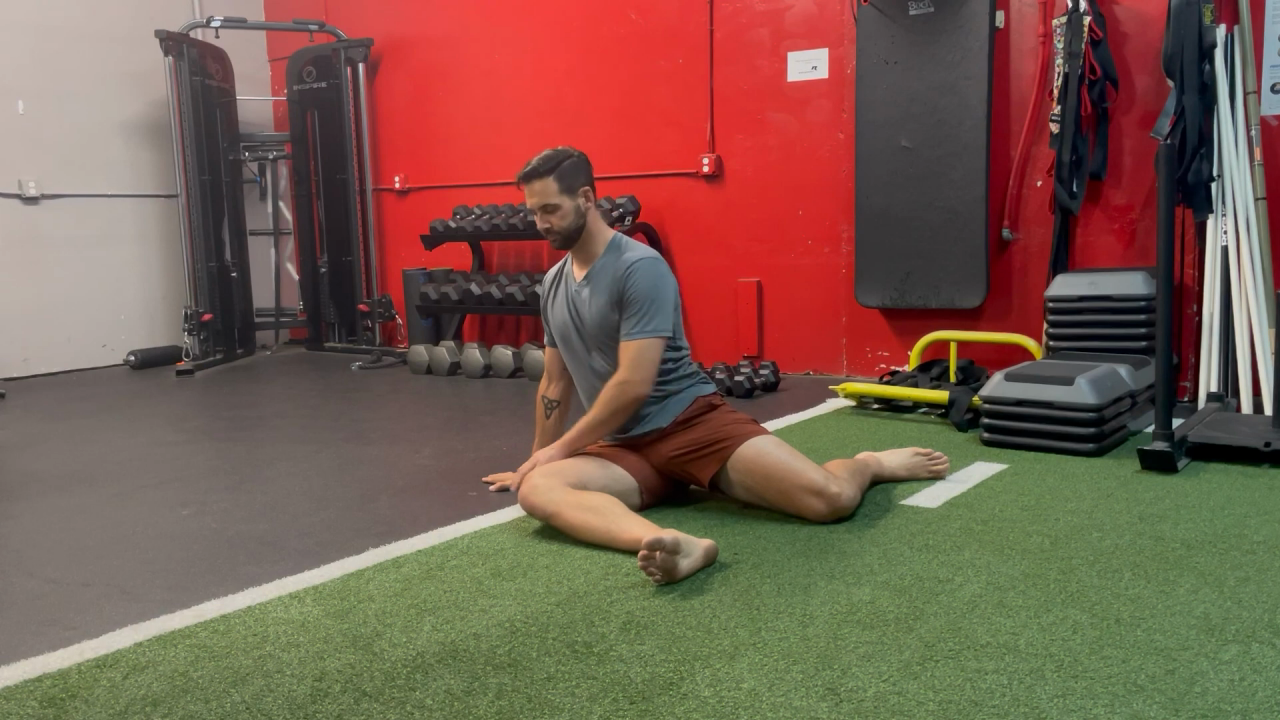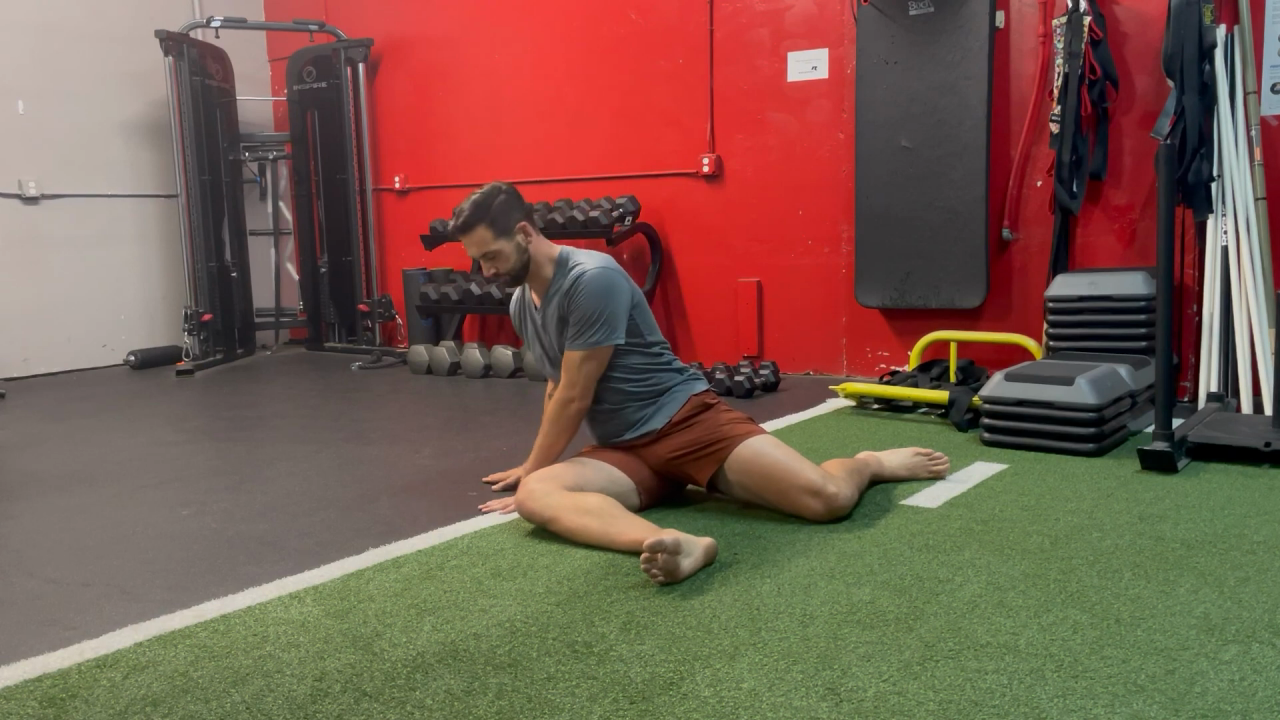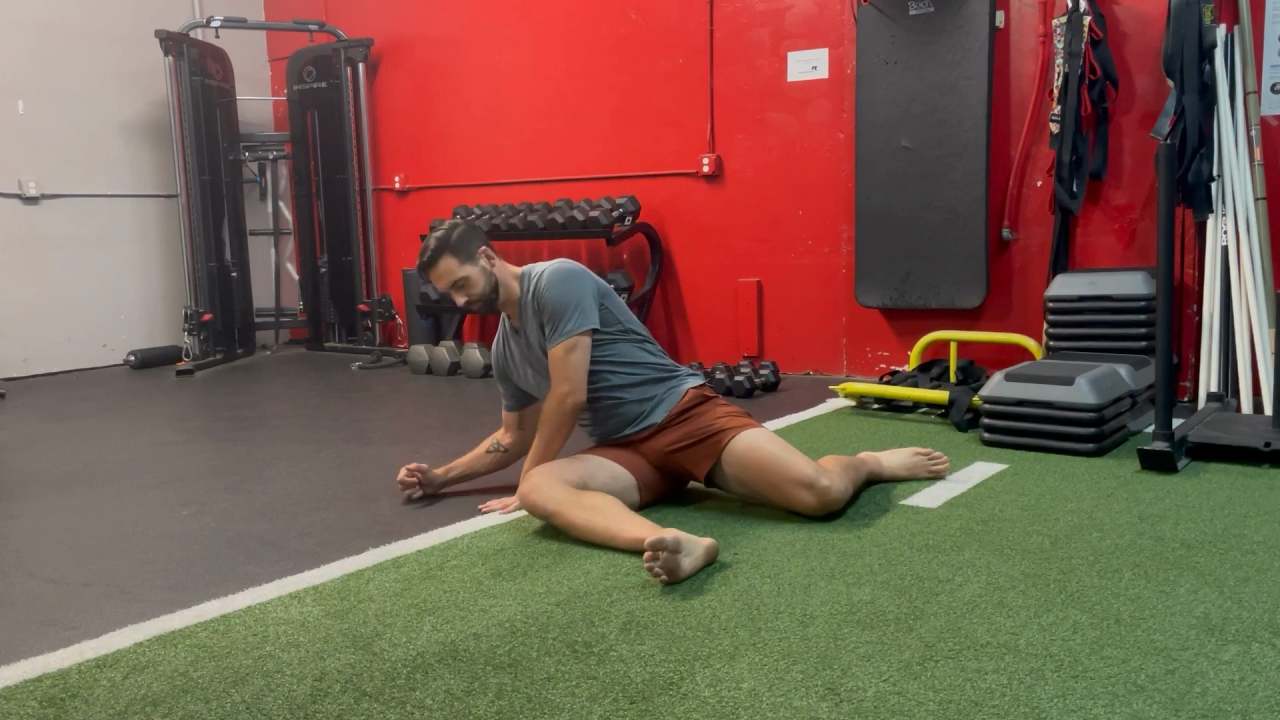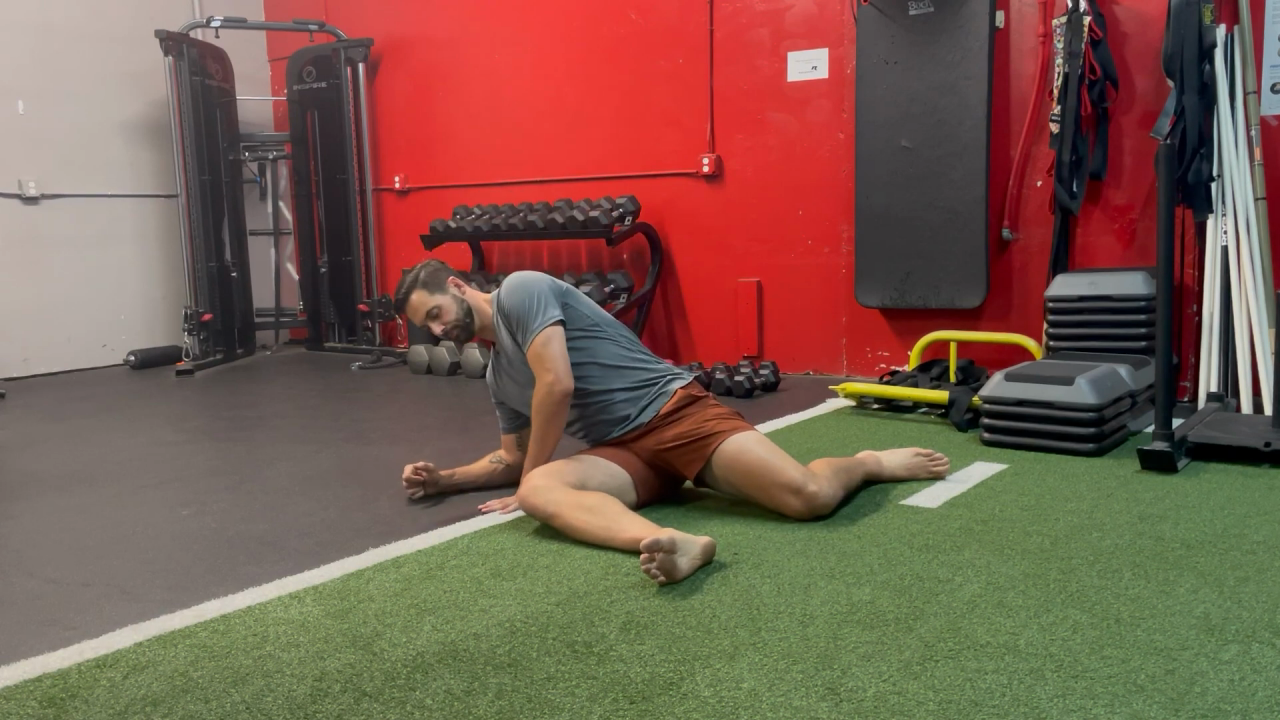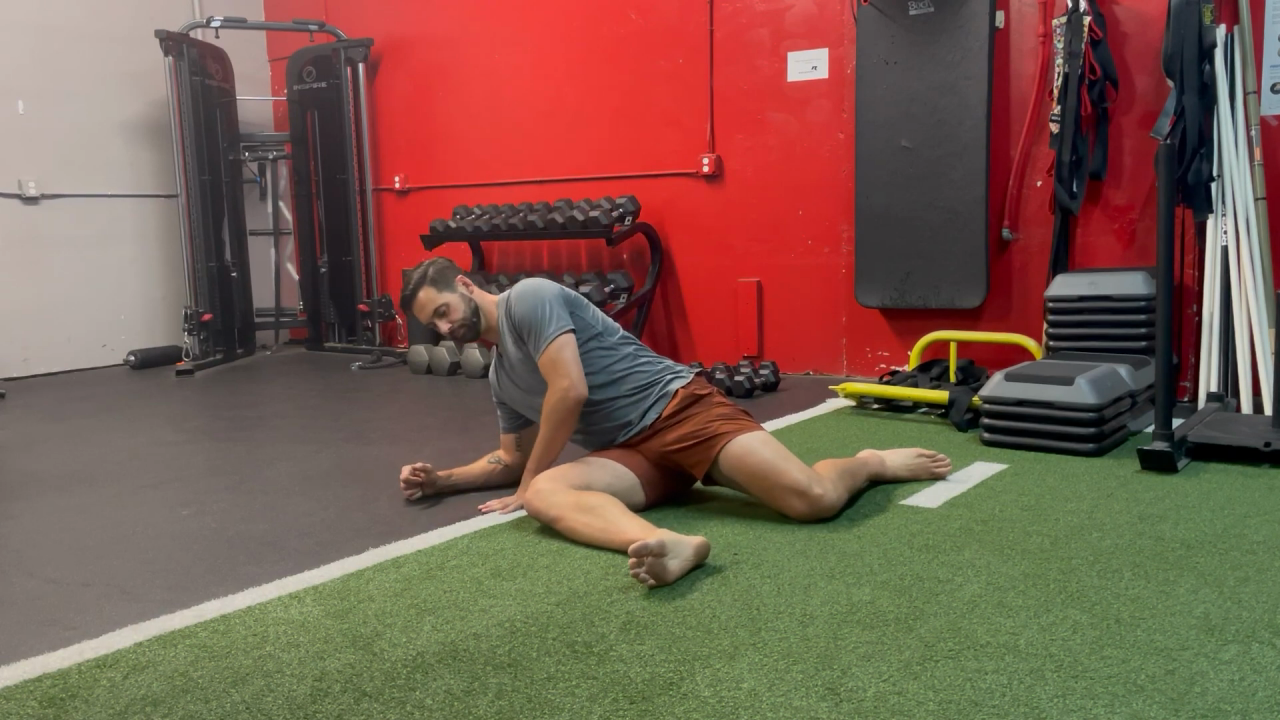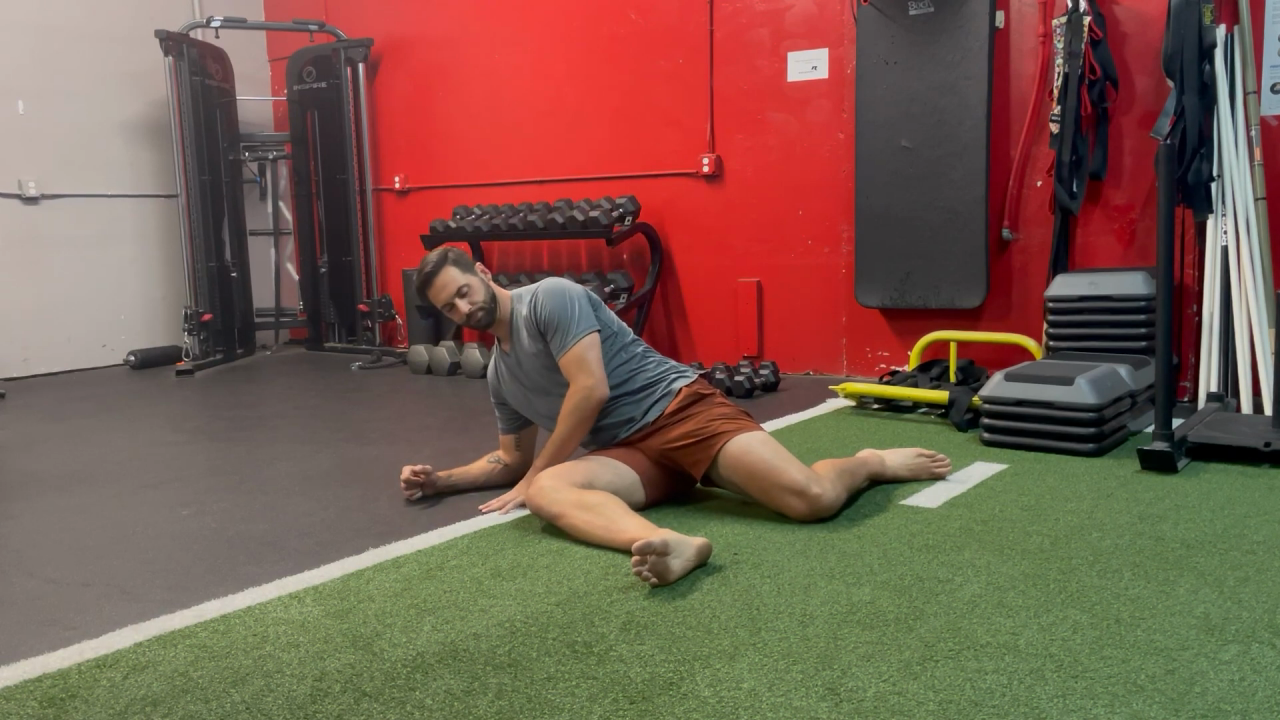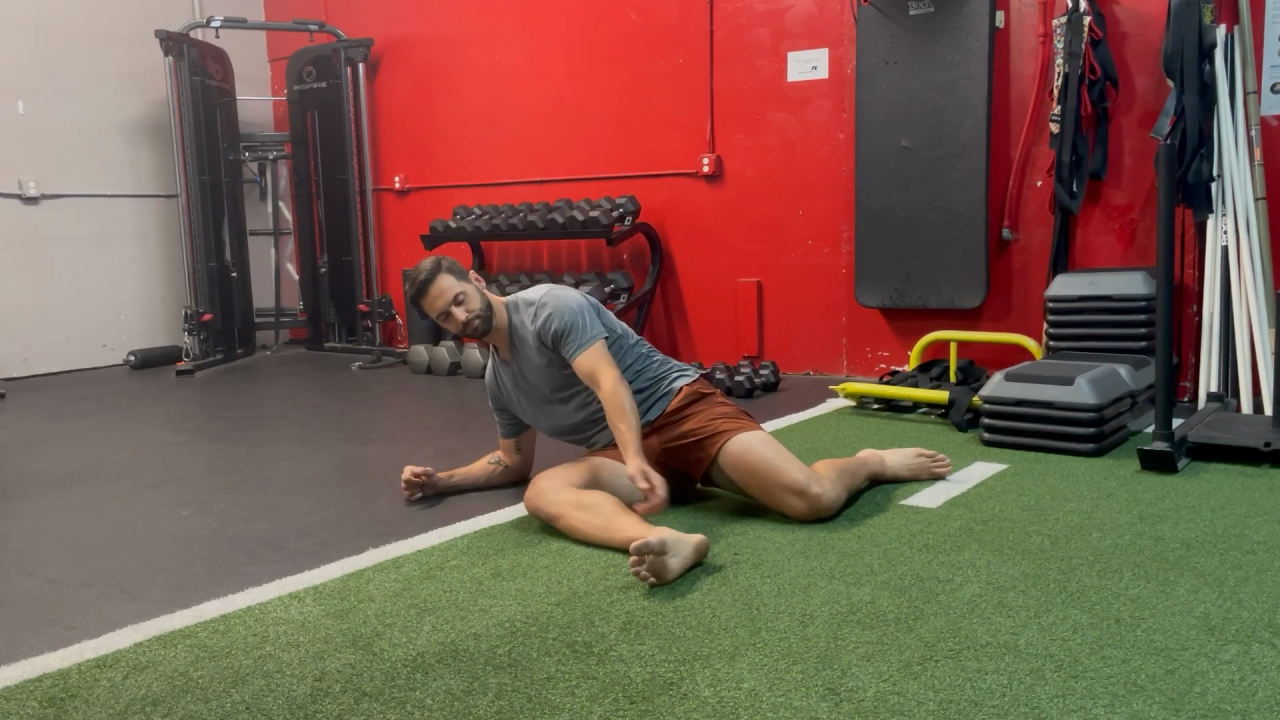
dt=0.5s
person 1, frame 1
left shoulder: (639, 268)
right shoulder: (553, 285)
left elbow: (634, 385)
right elbow: (554, 384)
left wrist: (563, 449)
right wrist: (536, 459)
left hip: (691, 422)
right hip: (628, 449)
left knee: (831, 497)
right knee: (536, 490)
left ankle: (873, 464)
right ankle: (672, 544)
person 1, frame 2
left shoulder: (592, 279)
right shoulder: (520, 303)
left elbow: (575, 399)
left wrist: (533, 469)
right wrist: (528, 469)
left hip: (685, 418)
right hip: (623, 450)
left knee: (827, 497)
right knee: (534, 496)
left ankle: (872, 463)
right ankle: (672, 543)
person 1, frame 3
left shoulder: (557, 280)
right shoulder: (505, 348)
left elbow: (569, 395)
right elbow: (513, 438)
left wrist: (527, 474)
right wrist: (442, 476)
left hip: (684, 412)
right hip: (626, 448)
left knee: (819, 491)
right knee: (539, 491)
left ankle: (871, 464)
right ankle: (667, 543)
person 1, frame 4
left shoulder: (520, 289)
right shoulder: (498, 374)
left elbow: (557, 385)
right elbow: (513, 457)
left wrist: (528, 475)
right wrist: (444, 479)
left hip: (674, 410)
right hip: (623, 450)
left knee: (809, 496)
right knee: (539, 490)
left ankle: (869, 463)
right ankle: (673, 544)
person 1, frame 5
left shoulder: (528, 299)
right shoulder: (500, 375)
left elbow: (570, 391)
right elbow: (511, 458)
left wrist: (528, 481)
right wrist: (441, 479)
left hip: (678, 408)
right hip: (630, 452)
left knee: (814, 498)
right knee: (545, 495)
left ankle: (873, 463)
right ankle: (665, 545)
person 1, frame 6
left shoulder: (550, 298)
right shoulder: (499, 374)
left elbow: (591, 390)
right elbow: (511, 460)
left wrist: (533, 475)
right wrist: (440, 480)
left hip: (679, 409)
right hip: (628, 453)
left knee: (813, 498)
right knee: (547, 493)
left ankle: (873, 463)
right ankle: (667, 544)
person 1, frame 7
left shoulder: (550, 307)
right shoulder: (497, 379)
left elbow: (610, 384)
right elbow: (514, 461)
left wrist: (636, 462)
right wrist: (441, 480)
left hip: (679, 407)
right hip: (622, 448)
left knee: (813, 497)
right knee: (542, 492)
left ankle: (873, 463)
right ankle: (667, 541)
